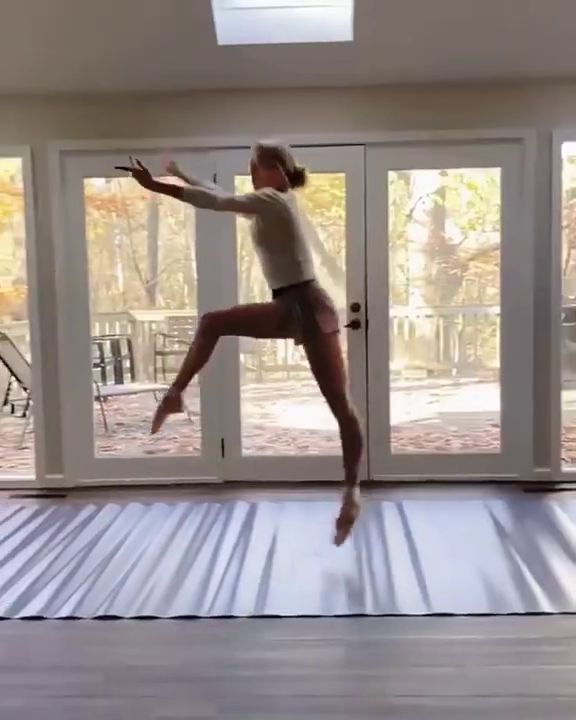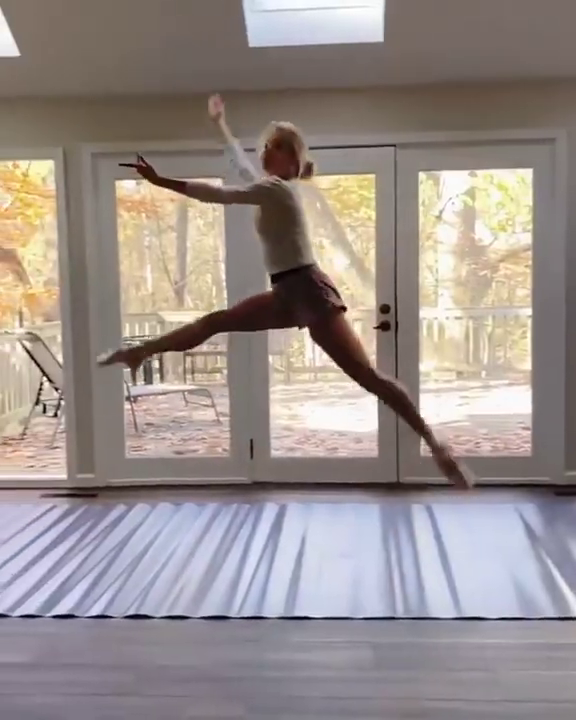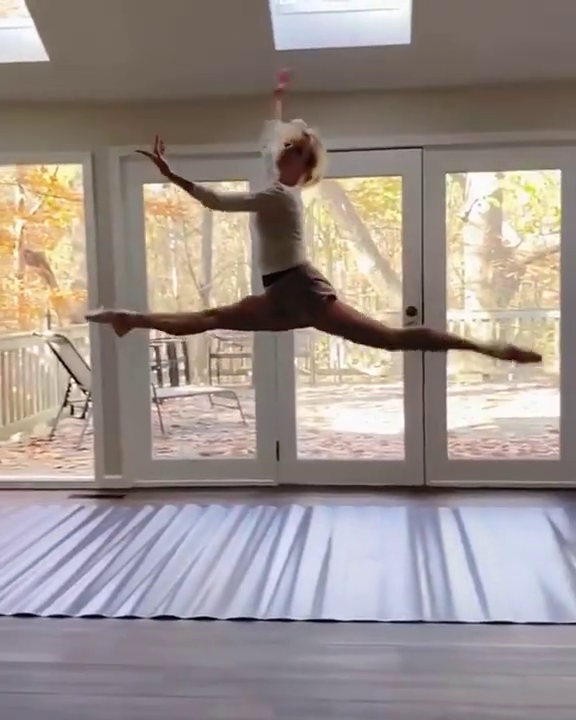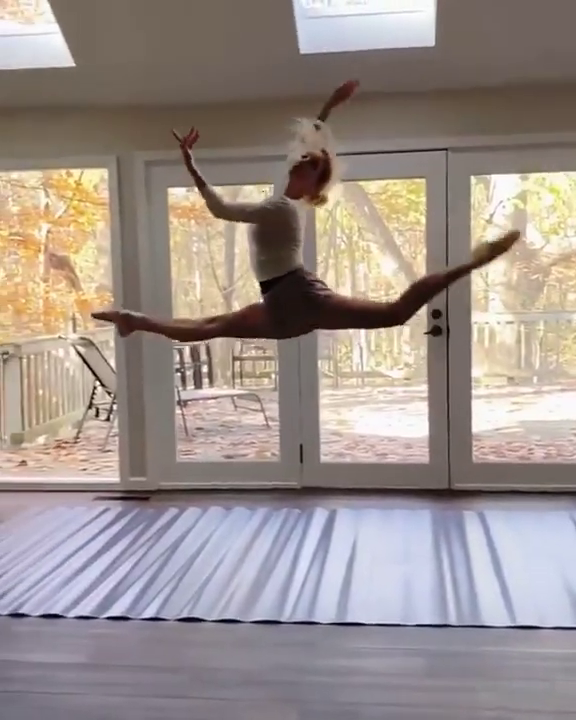
dt=0.5s
person 1, frame 1
left shoulder: (273, 200)
right shoulder: (270, 204)
left elbow: (216, 201)
right elbow: (221, 195)
left wrist: (157, 185)
right wrist: (179, 175)
left hip: (308, 306)
right hip: (286, 308)
left knee: (339, 404)
right knee: (212, 323)
left ankle: (350, 494)
right ankle: (176, 394)
person 1, frame 2
left shoulder: (278, 189)
right shoulder: (267, 184)
left elbow: (218, 193)
right elbow: (242, 162)
left wrist: (162, 180)
right wrist: (221, 124)
left hip: (309, 292)
right hip: (286, 294)
left knee: (368, 377)
right knee: (215, 320)
left ankle: (432, 440)
right ankle: (141, 351)
person 1, frame 3
left shoulder: (278, 195)
right shoulder: (278, 187)
left elbow: (217, 201)
right elbow: (270, 134)
left wrist: (172, 175)
right wrist: (278, 96)
left hip: (304, 292)
right hip: (282, 299)
left knee: (394, 338)
right knee: (208, 319)
right ankle: (133, 319)
person 1, frame 4
left shoulder: (279, 207)
right shoulder: (286, 202)
left elbow: (219, 209)
right elbow: (310, 140)
left wrist: (191, 166)
right wrist: (331, 104)
left hip: (302, 298)
right hip: (284, 309)
left knee: (398, 312)
right knee: (204, 328)
